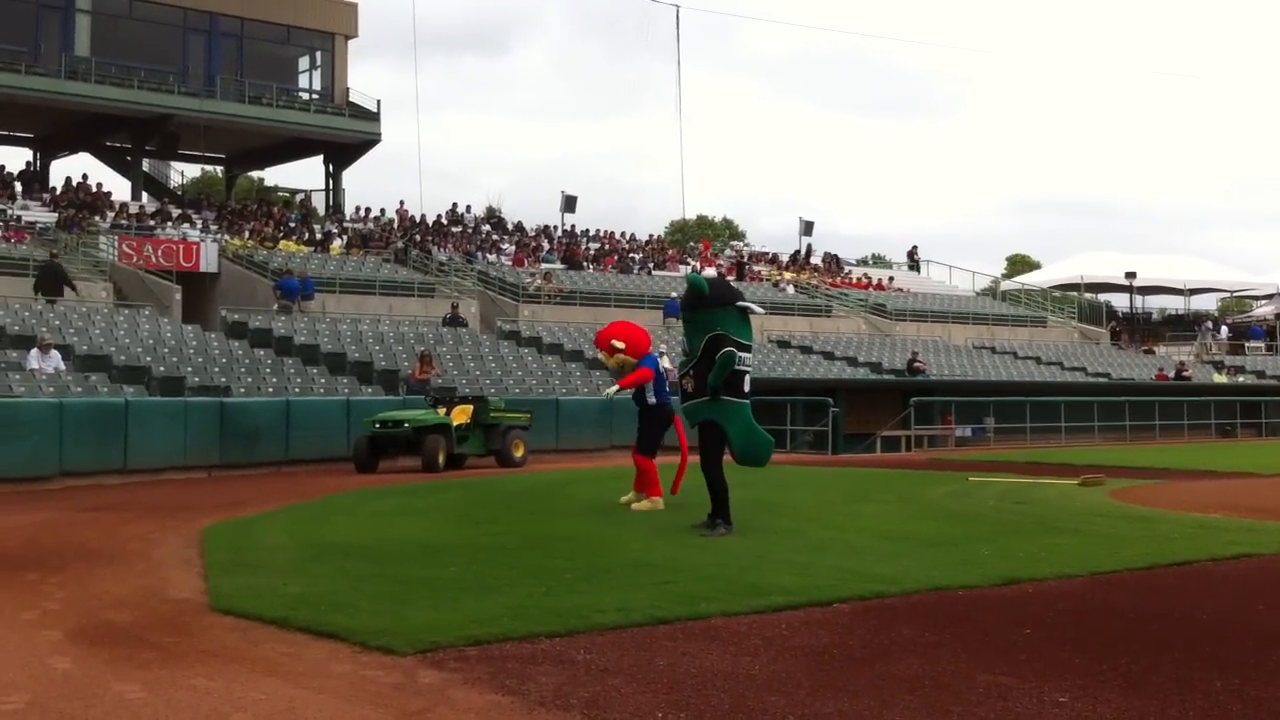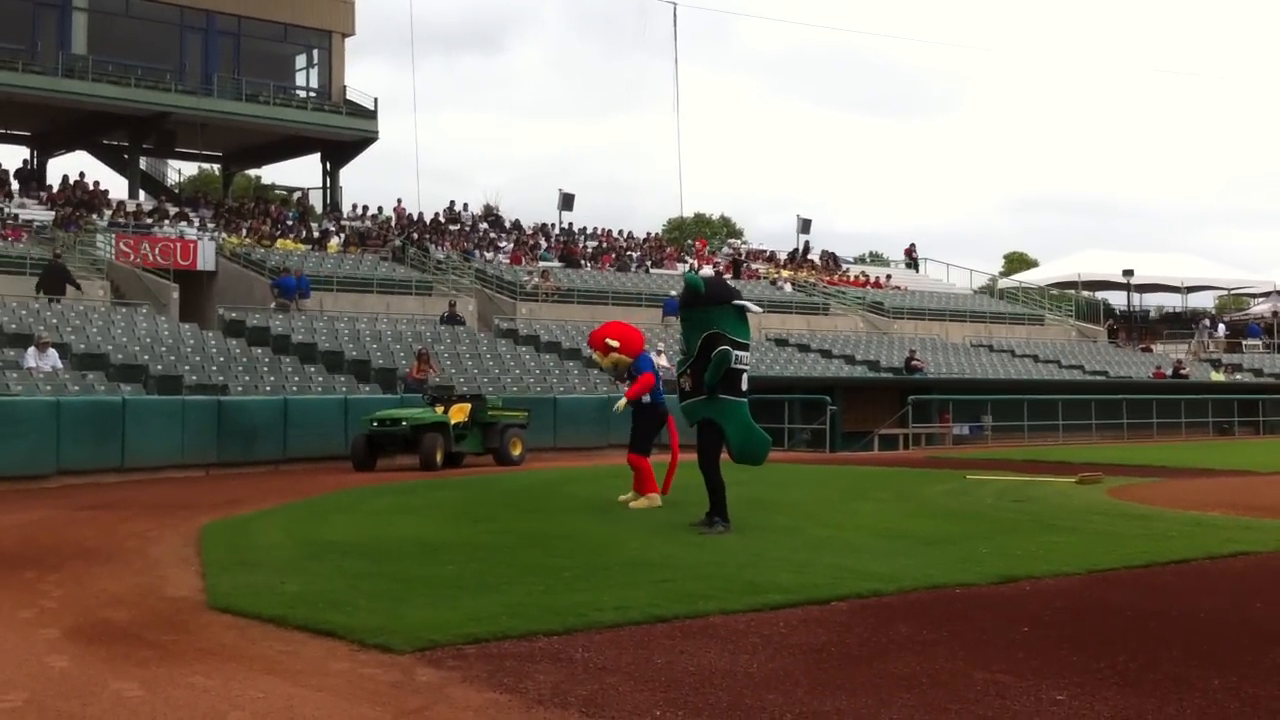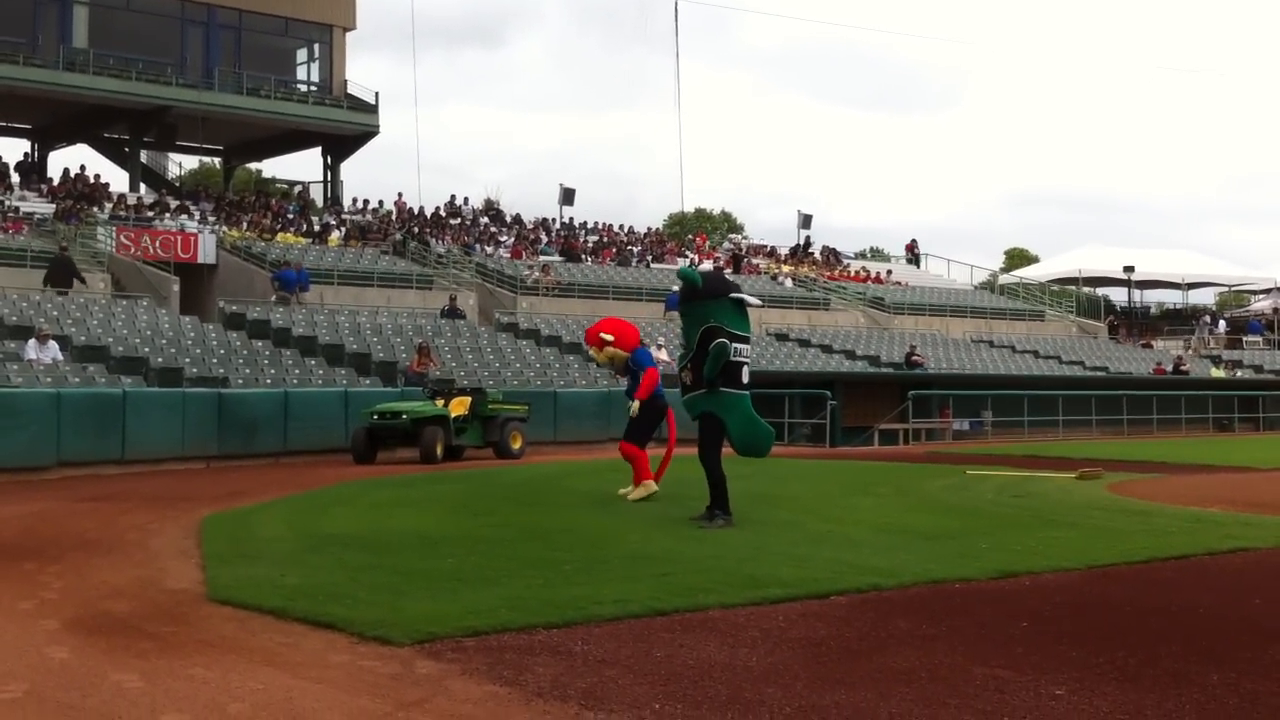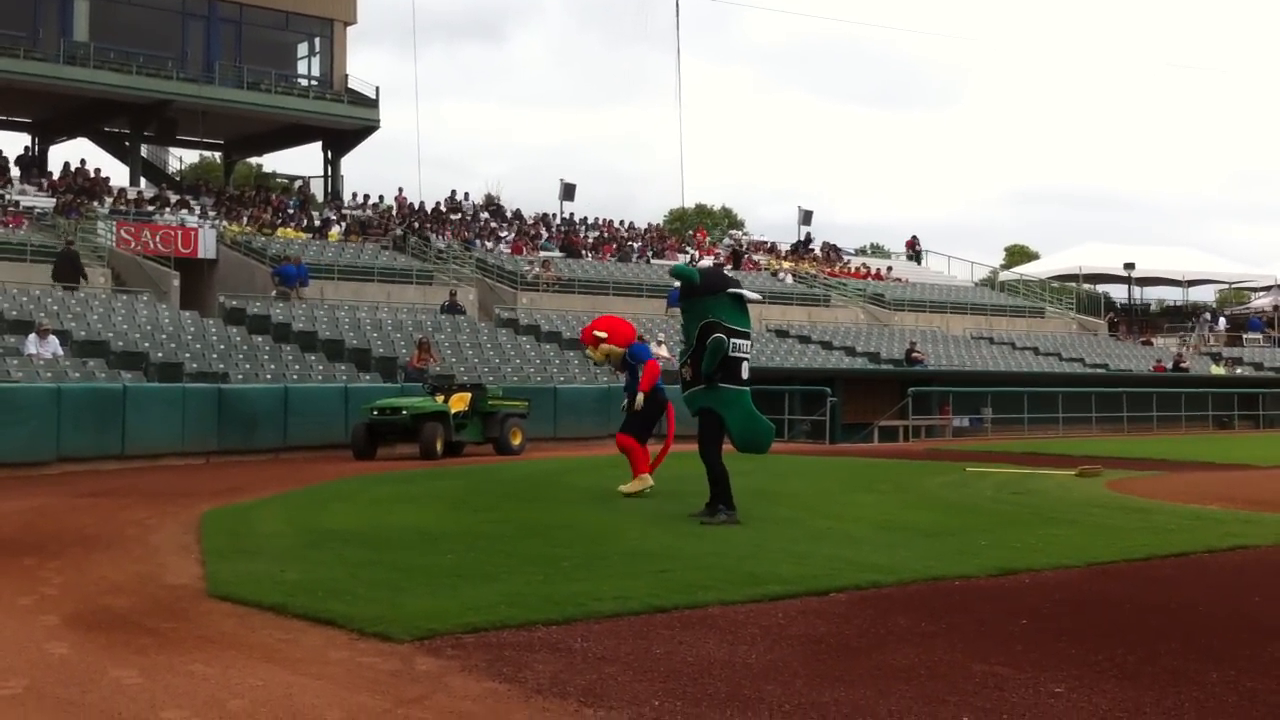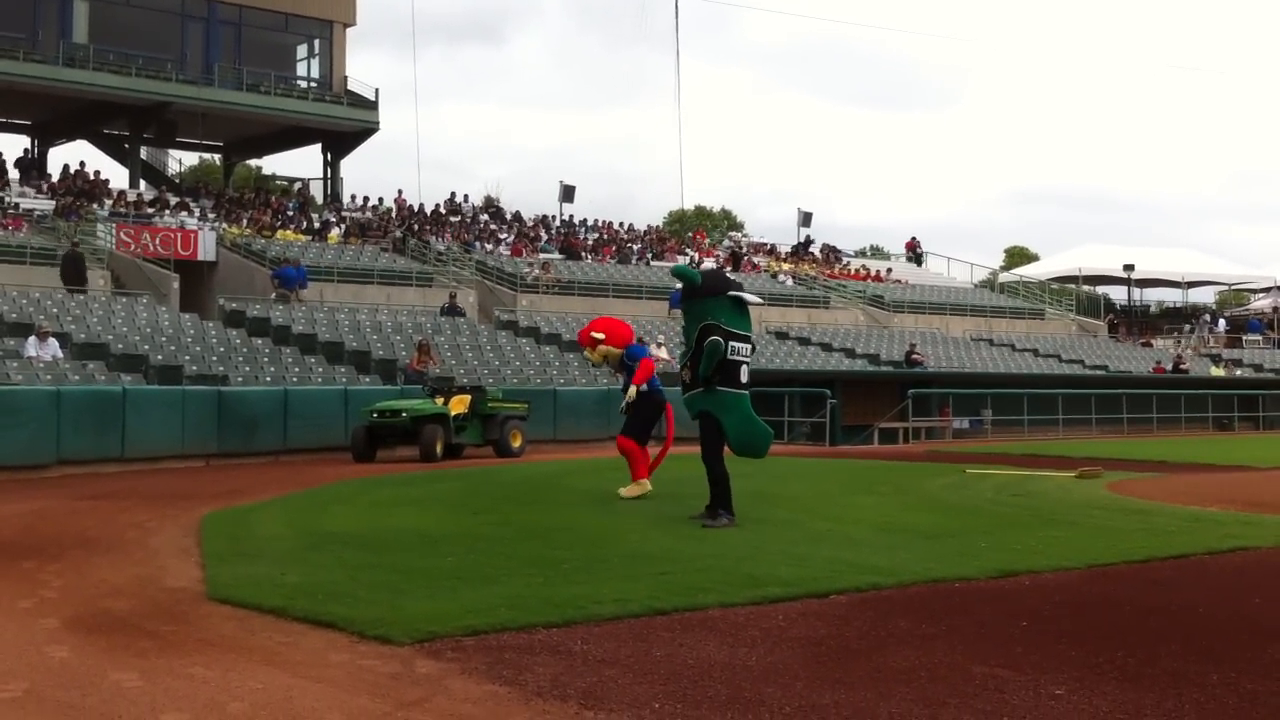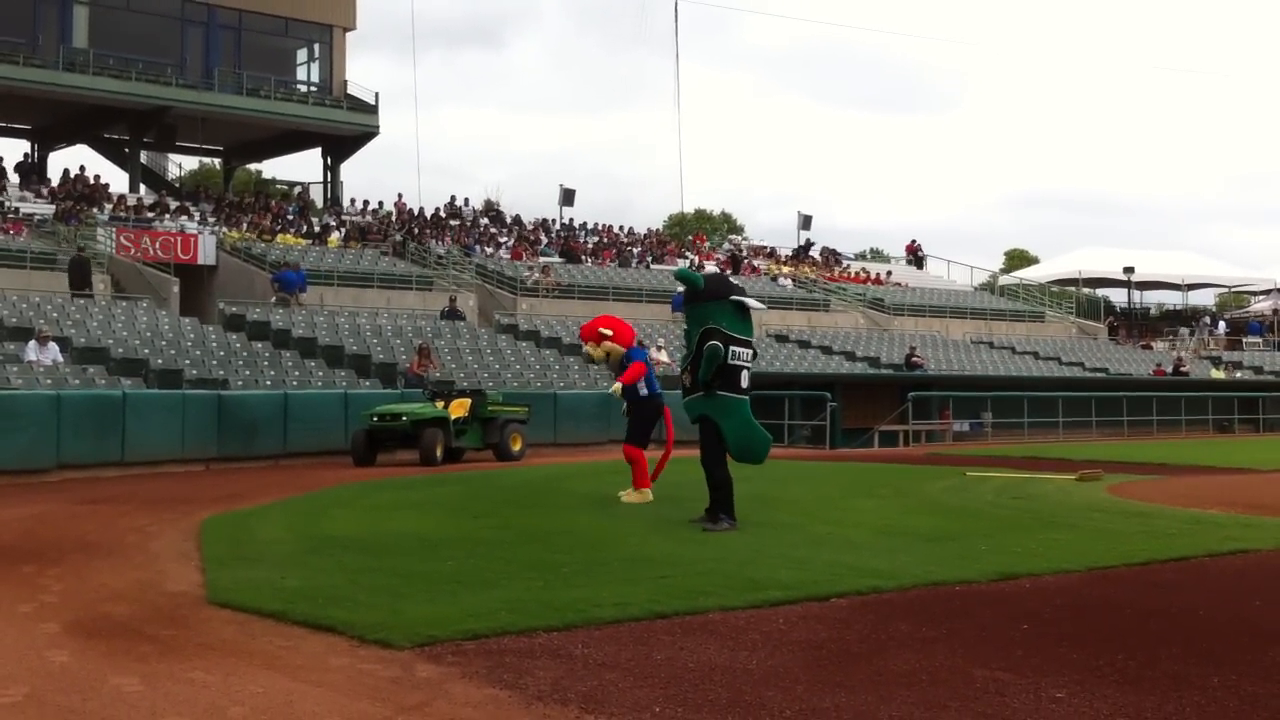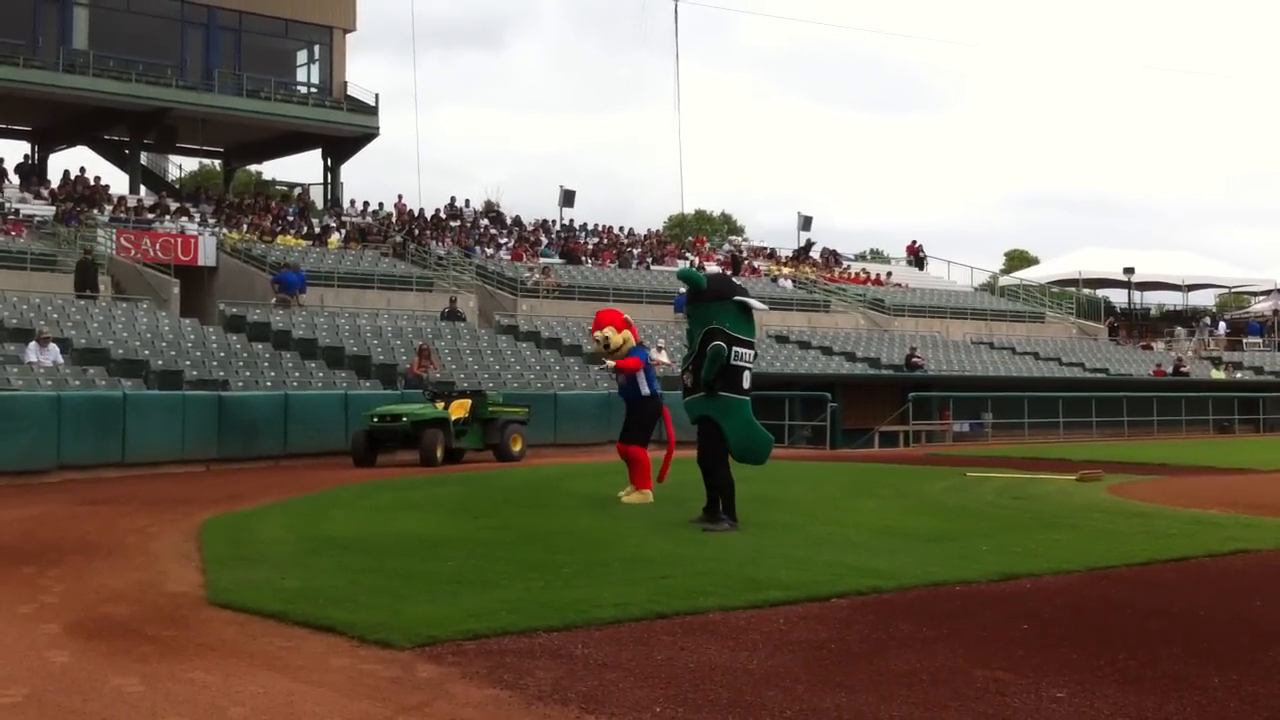
dt=0.1s
person 1, frame 1
left shoulder: (716, 337)
right shoulder: (715, 333)
left elbow: (728, 356)
left wrist: (712, 384)
left hip: (718, 409)
right hip: (711, 410)
left knee: (711, 465)
right knee: (708, 465)
left ankle: (725, 521)
right ankle: (716, 516)
person 1, frame 2
left shoulder: (713, 335)
right shoulder: (720, 331)
left elbow: (723, 354)
left wrist: (710, 383)
left hip: (716, 407)
right hip: (712, 407)
left knee: (708, 462)
right knee: (707, 463)
left ankle: (722, 519)
right ankle: (714, 514)
person 1, frame 3
left shoulder: (711, 329)
right shoulder: (720, 325)
left elbow: (721, 347)
left wrist: (709, 376)
left hip: (717, 400)
right hip: (714, 400)
left knee: (709, 456)
right knee: (708, 456)
left ankle: (724, 512)
right ankle: (715, 508)
person 1, frame 4
left shoulder: (711, 324)
right shoulder: (730, 321)
left elbow: (717, 343)
left wrist: (707, 371)
left hip: (717, 396)
right hip: (722, 396)
left knee: (710, 452)
right knee: (709, 452)
left ankle: (728, 508)
right ankle: (715, 504)
person 1, frame 5
left shoulder: (710, 326)
right shoulder: (731, 324)
left elbow: (714, 346)
left wrist: (705, 375)
left hip: (716, 399)
right hip: (722, 399)
left knee: (712, 455)
right knee: (711, 454)
left ankle: (727, 512)
right ankle: (715, 507)
person 1, frame 6
left shoulder: (712, 330)
right shoulder: (735, 328)
left elbow: (714, 351)
left wrist: (705, 379)
left hip: (717, 404)
right hip: (722, 403)
left knee: (715, 460)
right knee: (709, 459)
left ankle: (728, 517)
right ankle: (714, 510)
person 1, frame 7
left shoulder: (714, 331)
right shoulder: (736, 329)
left elbow: (717, 351)
left wrist: (707, 379)
left hip: (718, 405)
right hip: (721, 404)
left knee: (717, 460)
right knee: (706, 458)
left ankle: (729, 517)
right ankle: (712, 510)
person 2, frame 1
left shoulder: (647, 360)
right shoulder: (647, 359)
left elbow: (645, 375)
left wrist: (618, 385)
left hip: (657, 412)
right hip: (653, 411)
left knee: (643, 455)
right knee: (639, 453)
left ankle: (655, 497)
right ankle: (639, 492)
person 2, frame 2
left shoulder: (641, 360)
right shoulder: (635, 362)
left elbow: (648, 380)
left wrist: (627, 398)
left hip: (650, 412)
right hip: (648, 411)
left knee: (636, 455)
right knee: (638, 453)
left ankle: (652, 495)
right ankle: (639, 491)
person 2, frame 3
left shoulder: (639, 355)
right shoulder: (631, 358)
left elbow: (652, 375)
left wrist: (638, 399)
right wrist: (635, 399)
left hip: (651, 405)
right hip: (648, 405)
left knee: (628, 445)
right knee: (636, 446)
left ankle: (647, 483)
right ankle: (639, 484)
person 2, frame 4
left shoulder: (635, 349)
right shoulder: (627, 354)
left elbow: (653, 366)
left wrist: (641, 392)
right wrist: (629, 397)
left hip: (651, 399)
right hip: (649, 400)
left knee: (624, 437)
right knee: (637, 440)
left ankle: (642, 476)
right ankle: (639, 479)
person 2, frame 5
left shoulder: (632, 350)
right shoulder: (624, 355)
left elbow: (648, 364)
left wrist: (634, 386)
right wrist: (628, 399)
left hip: (649, 400)
right hip: (644, 401)
left knee: (625, 440)
right knee: (637, 443)
left ankle: (641, 481)
right ankle: (639, 482)
person 2, frame 6
left shoulder: (635, 353)
right shoulder: (620, 358)
left elbow: (640, 369)
left wrist: (621, 382)
right wrist: (628, 401)
left hip: (648, 405)
right hip: (639, 405)
left knee: (632, 447)
right knee: (632, 447)
left ankle: (644, 491)
right ankle: (638, 486)
person 2, frame 7
left shoulder: (636, 352)
right shoulder: (620, 358)
left elbow: (636, 364)
left wrist: (615, 364)
right wrist: (630, 401)
left hip: (647, 404)
right hip: (636, 405)
left knee: (635, 446)
right knee: (623, 446)
left ankle: (644, 491)
right ankle: (635, 485)
